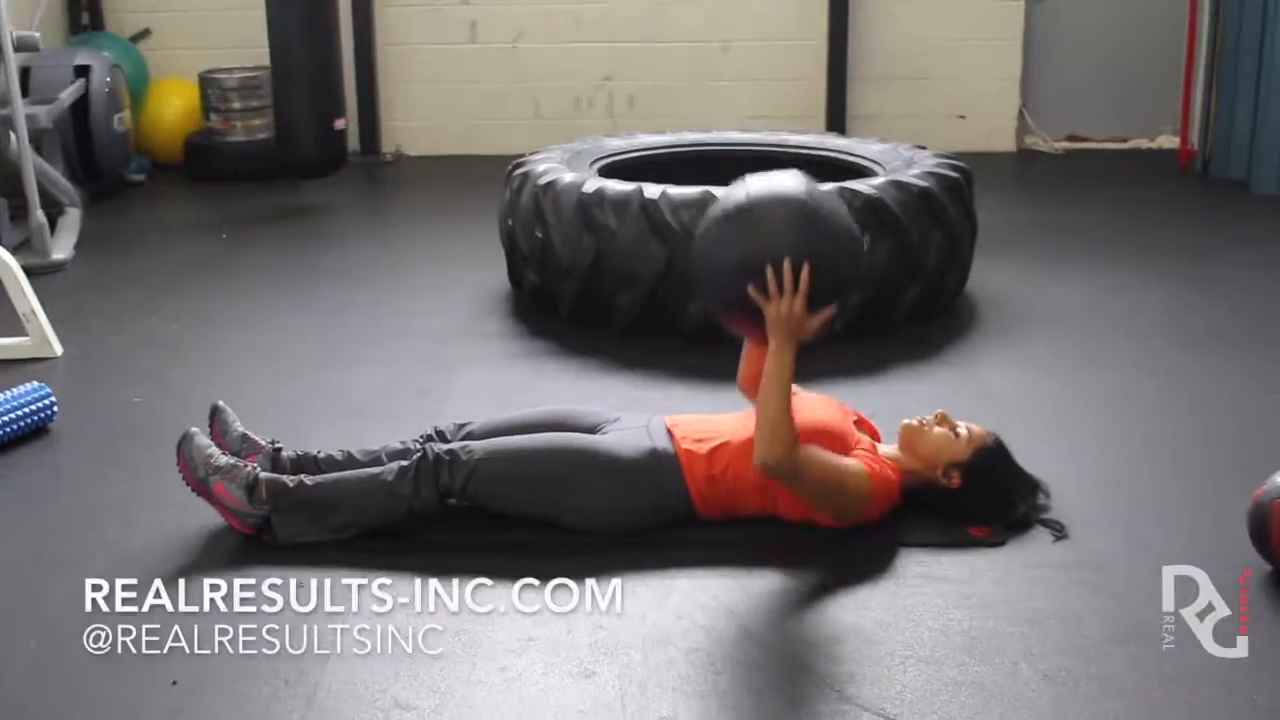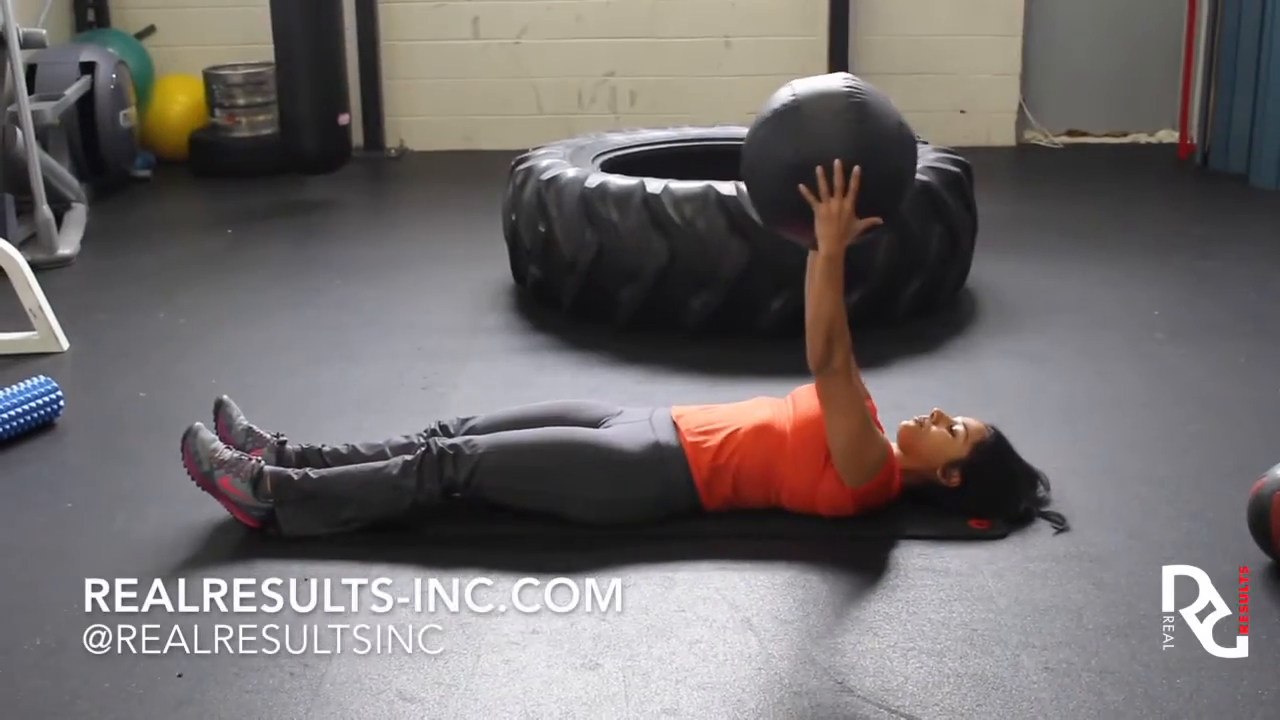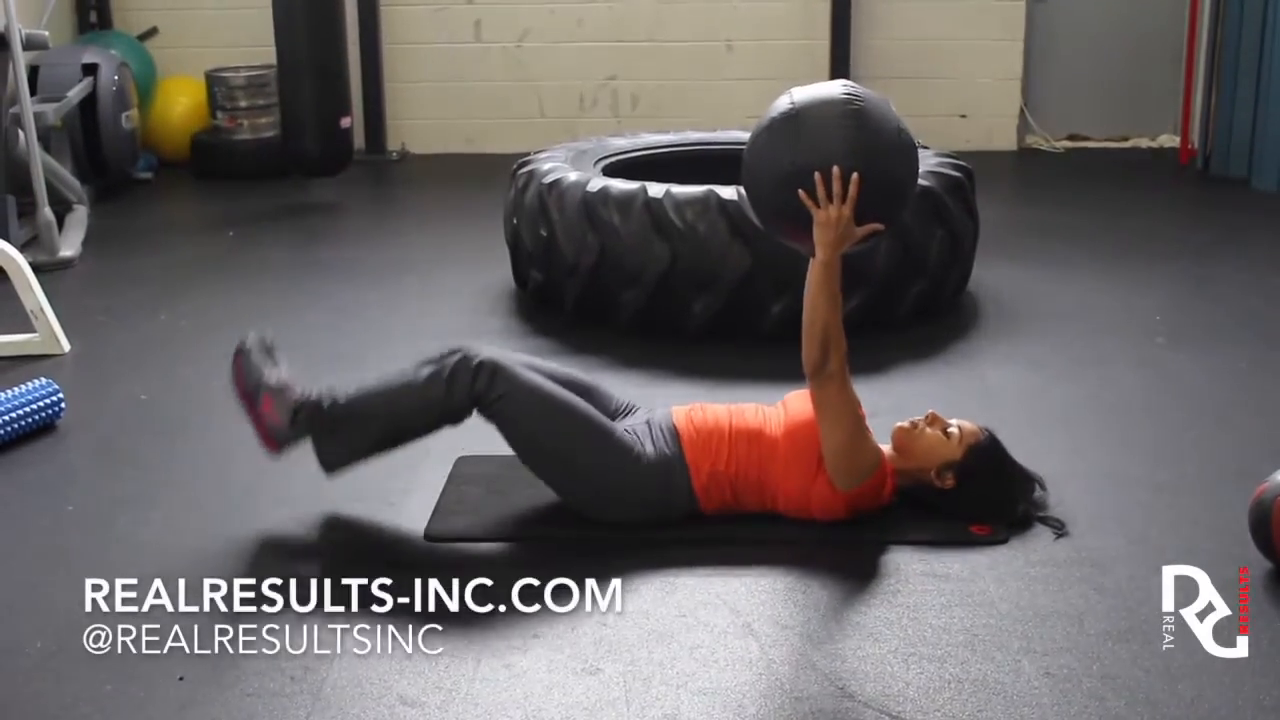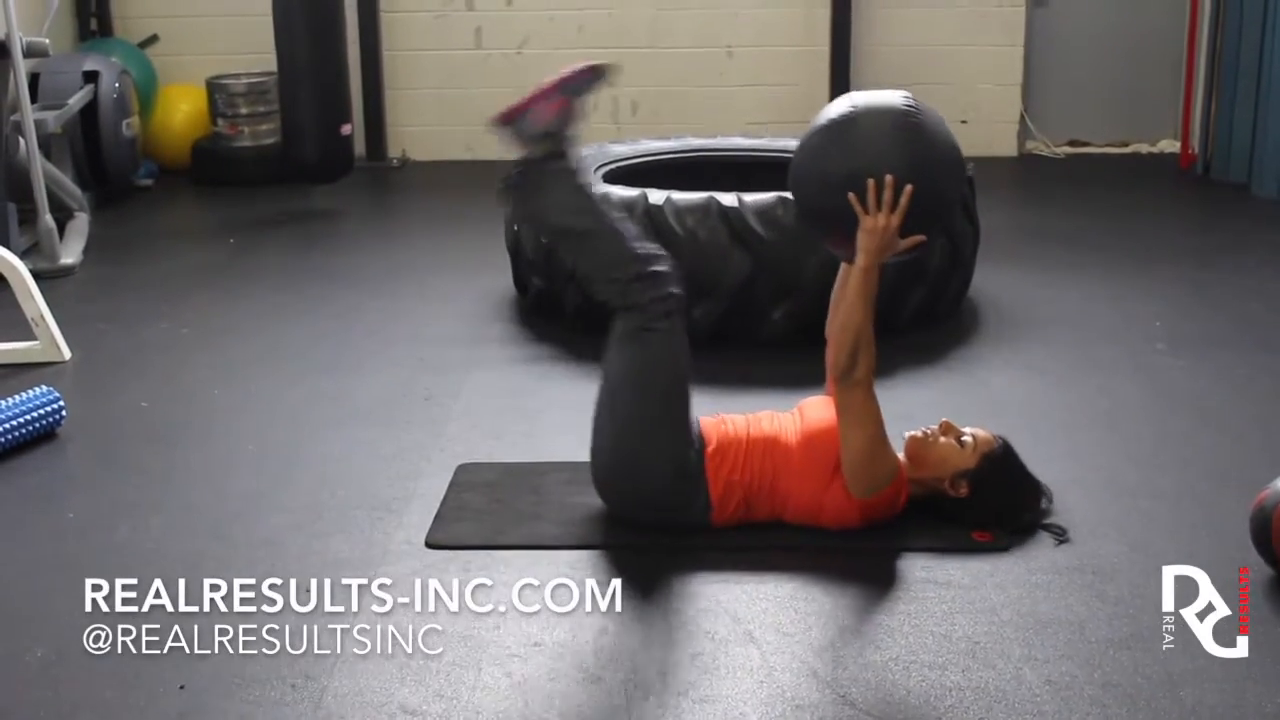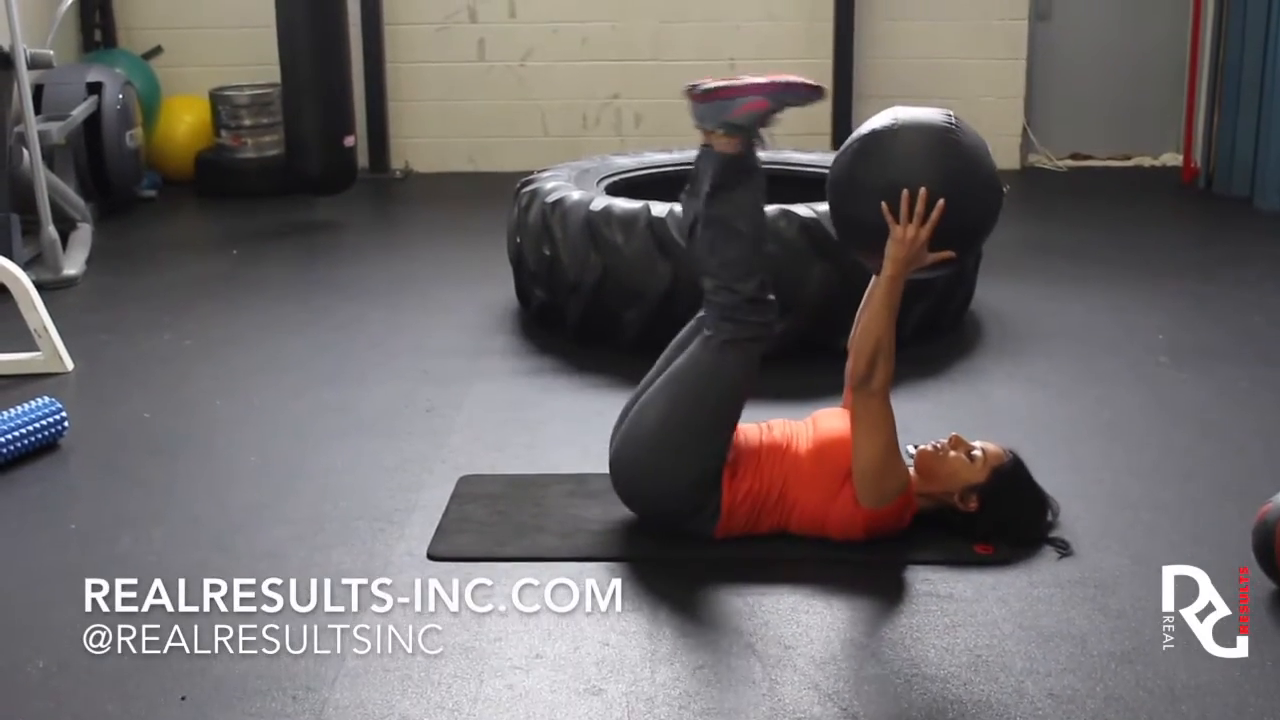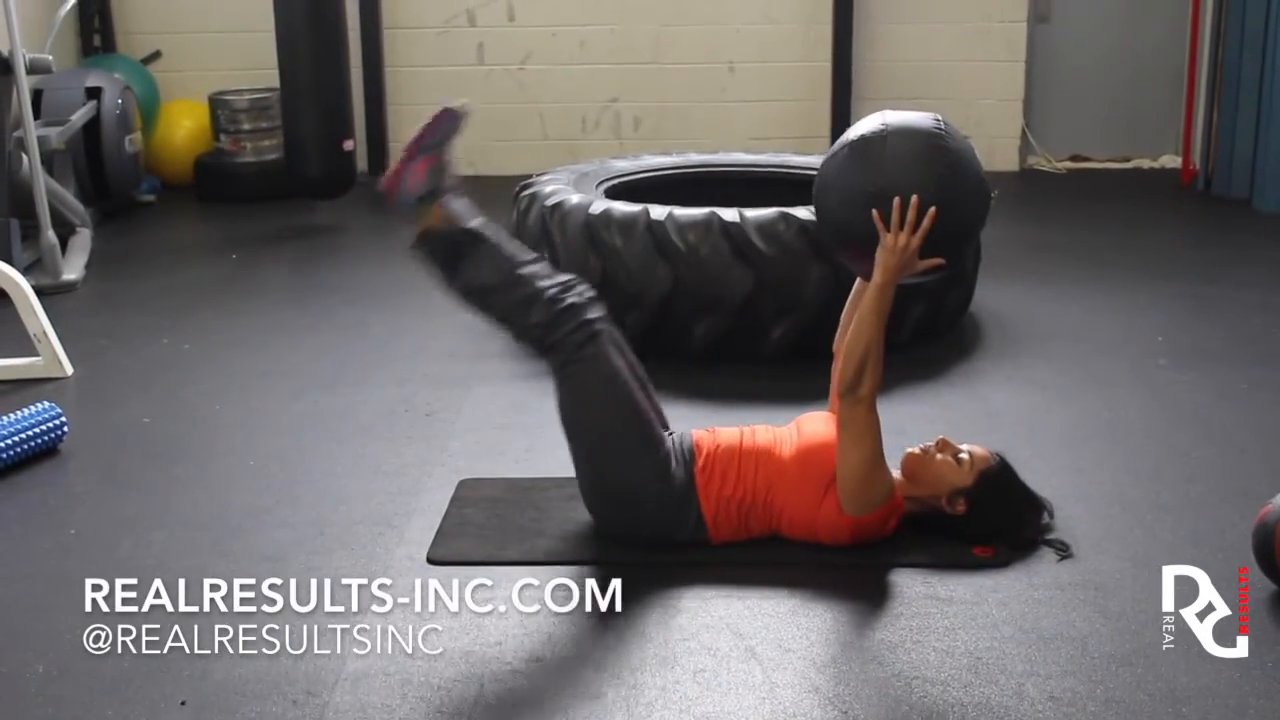
dt=0.5s
person 1, frame 1
left shoulder: (872, 489)
right shoulder: (864, 435)
left elbow: (771, 458)
right elbow: (754, 388)
left wrist: (785, 337)
right wrist: (771, 320)
left hip: (647, 484)
right hip: (654, 435)
left knee: (445, 475)
right knee: (453, 437)
left ankle: (267, 503)
right ankle: (277, 465)
person 1, frame 2
left shoulder: (872, 475)
right shoulder: (865, 435)
left elbow: (828, 359)
right elbow: (834, 362)
left wrist: (831, 245)
right wrist: (824, 241)
left hip: (651, 477)
right hip: (657, 433)
left knee: (449, 469)
right knee: (453, 433)
left ankle: (273, 497)
right ankle: (283, 459)
person 1, frame 3
left shoulder: (864, 479)
right shoulder: (861, 450)
left elbow: (823, 369)
right elbow: (828, 371)
left wrist: (828, 254)
right wrist: (827, 245)
left hip: (642, 480)
right hip: (652, 432)
left knee: (478, 372)
right knee: (492, 370)
left ankle: (306, 416)
right ankle: (319, 417)
person 1, frame 4
left shoulder: (879, 487)
right shoulder: (881, 468)
left elbow: (850, 374)
right elbow: (844, 360)
left wrist: (869, 259)
right wrist: (858, 244)
left hip: (662, 488)
right hip: (678, 460)
left knee: (648, 295)
right knee: (638, 290)
left ankle: (541, 156)
right ankle: (540, 165)
person 1, frame 5
left shoulder: (887, 502)
right shoulder: (885, 473)
left elbow: (868, 382)
right elbow: (864, 363)
left wrist: (894, 273)
right wrist: (888, 265)
left hip: (659, 472)
left knee: (739, 316)
right knee: (732, 308)
left ankle: (733, 139)
right ankle: (725, 137)
person 1, frame 6
left shoulder: (872, 509)
right shoulder: (881, 486)
left elbow: (854, 387)
right elbow: (847, 358)
left wrist: (884, 278)
right wrist: (874, 272)
left hip: (657, 498)
right hip: (675, 466)
left knee: (574, 321)
right knee: (575, 321)
left ankle: (434, 213)
right ankle: (441, 217)
